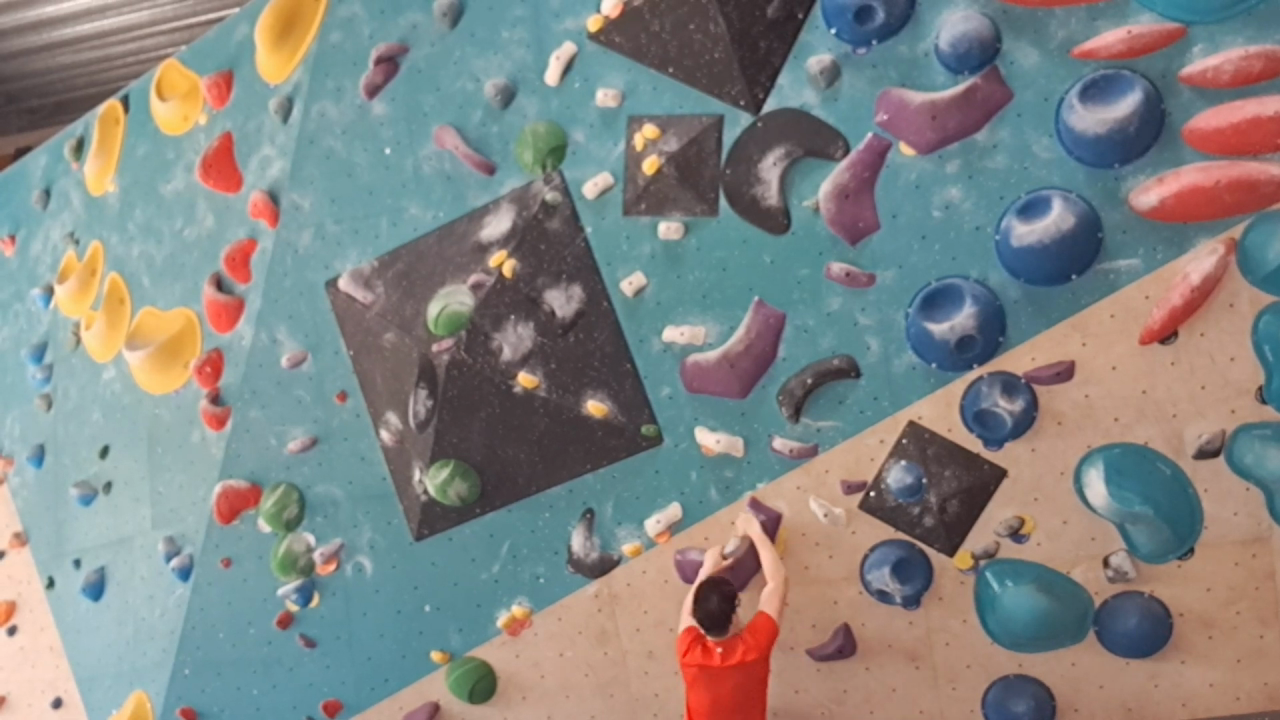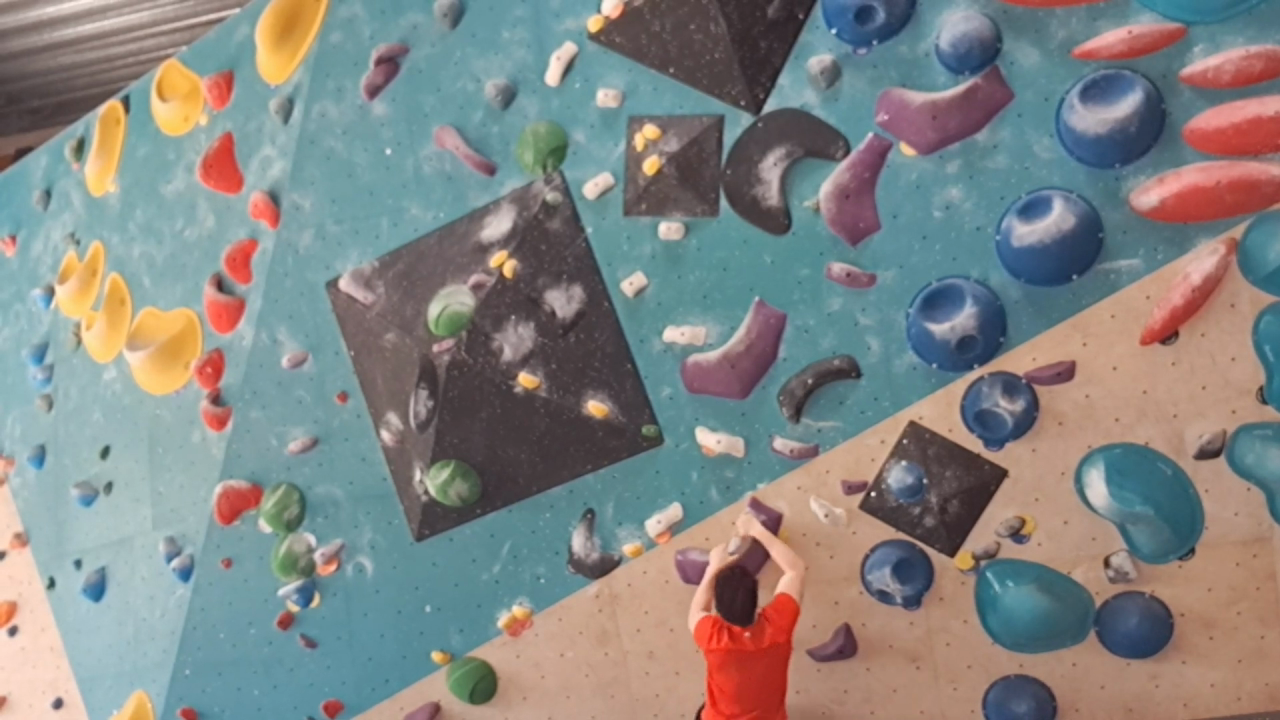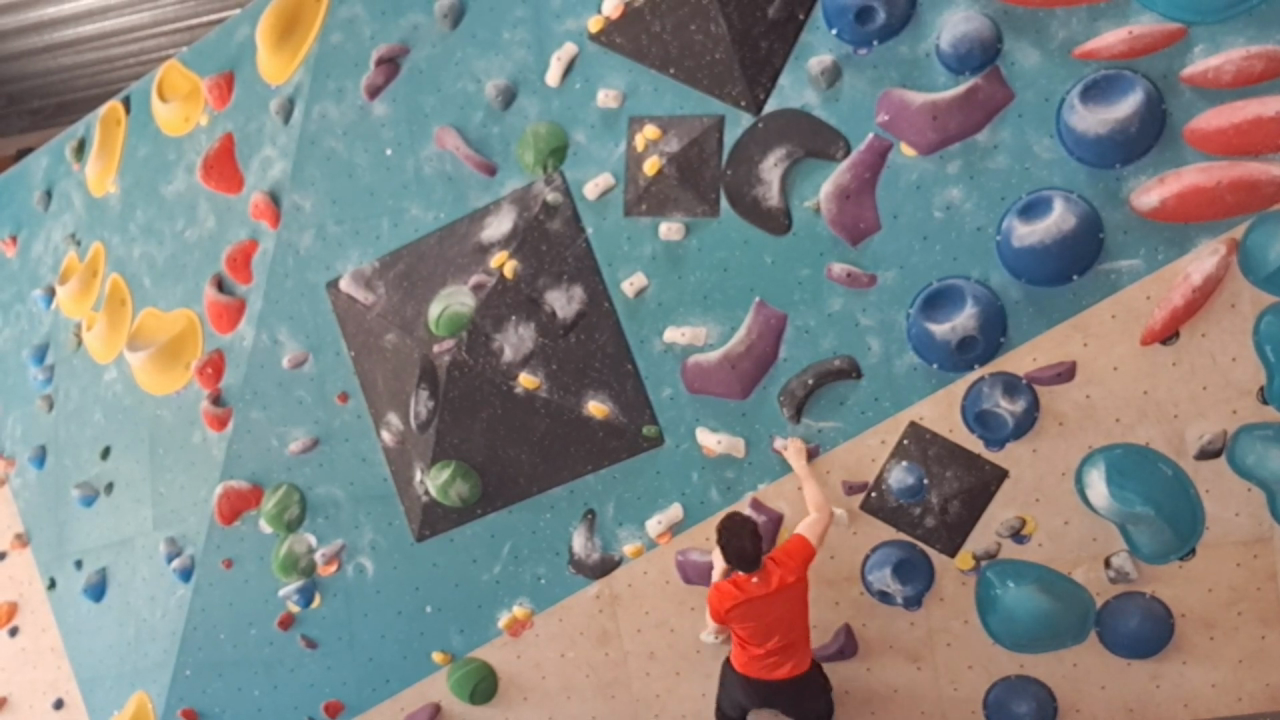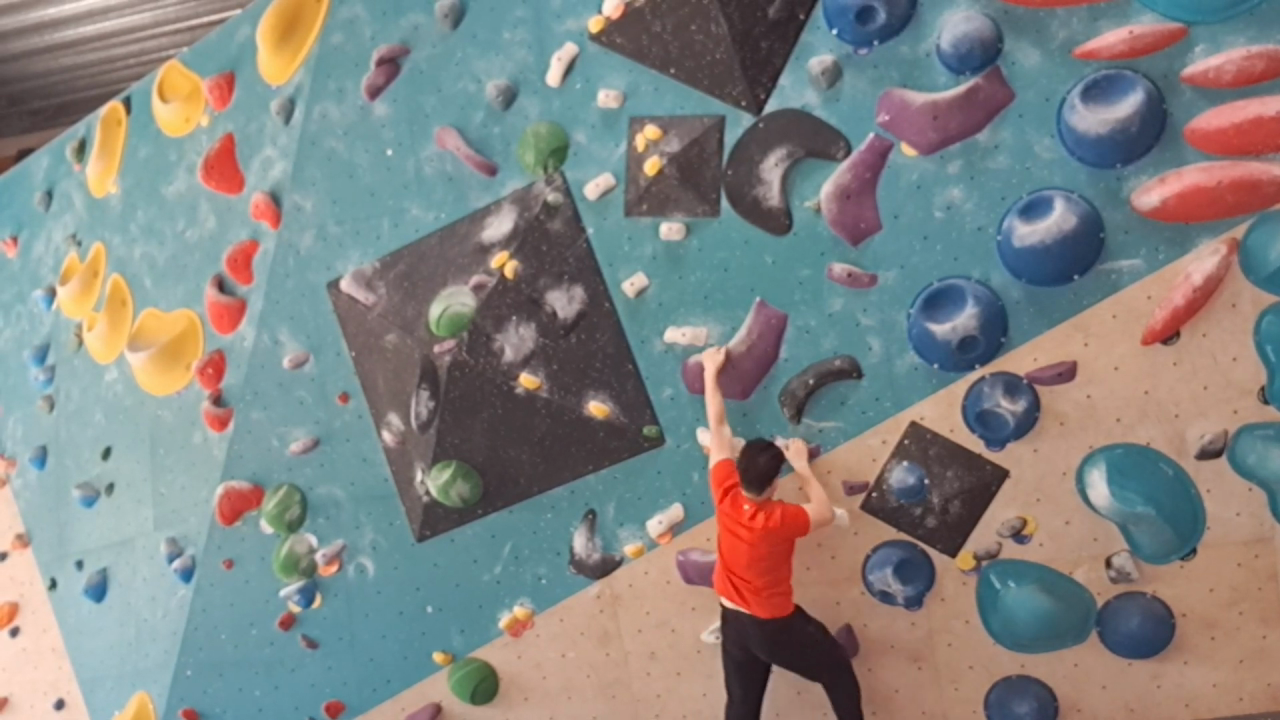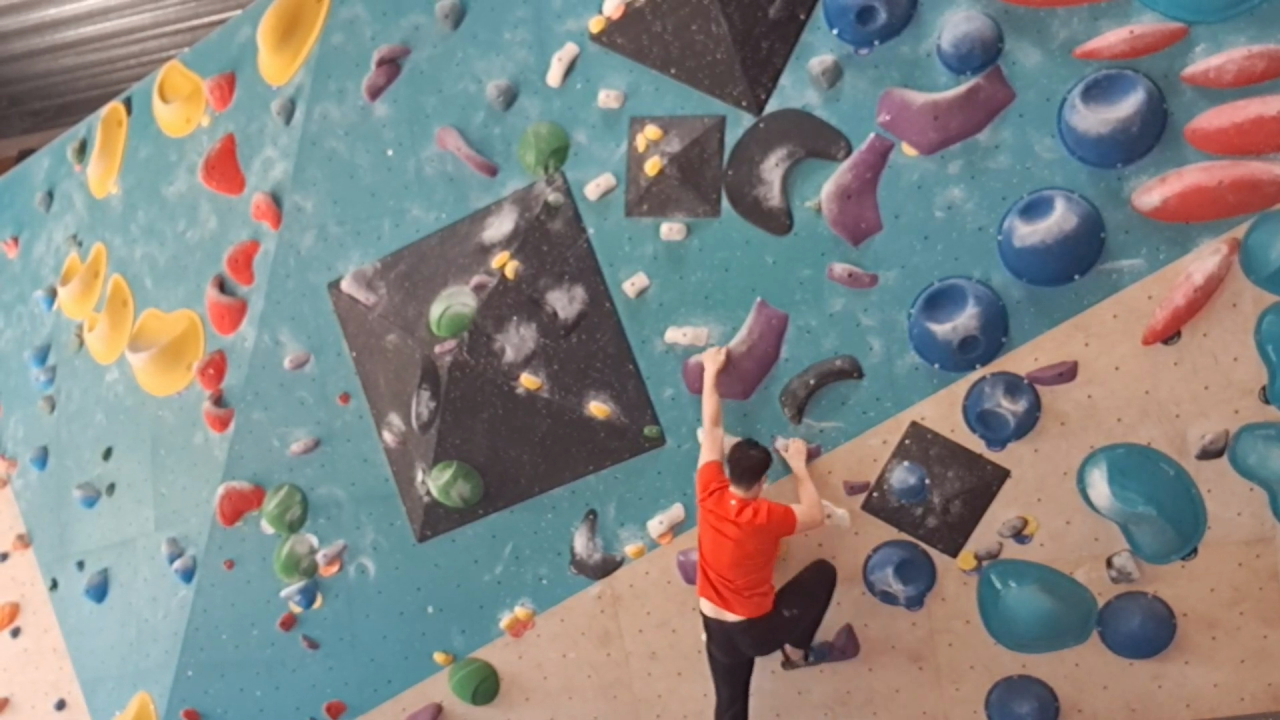
dt=0.7s
person 1, frame 1
left shoulder: (690, 653)
right shoulder: (755, 648)
left elbow: (688, 611)
right elbow: (778, 581)
left wrist: (707, 570)
right wrist: (756, 533)
person 1, frame 2
left shoulder: (713, 637)
right shoulder: (777, 628)
left elbow: (696, 614)
right elbow: (796, 569)
left wrist: (714, 568)
right wrist: (757, 531)
person 1, frame 3
left shoulder: (723, 594)
right shoulder: (789, 564)
left elbow: (715, 630)
right elbow: (822, 514)
left wrist: (718, 573)
right wrist: (800, 464)
left hip: (744, 680)
right hip: (797, 681)
person 1, frame 4
left shoulder: (724, 496)
right shoulder: (780, 518)
left elbow: (718, 427)
right elbow: (825, 512)
left wrist: (710, 372)
right wrist: (801, 465)
left hip: (734, 623)
right hip: (777, 626)
right knee: (839, 673)
person 1, frame 5
left shoulder: (708, 496)
right shoulder: (766, 517)
left elbow: (711, 430)
right elbow: (815, 515)
left wrist: (710, 372)
right wrist: (798, 466)
left hip: (718, 629)
right hip: (761, 628)
right knee: (823, 572)
right ankle: (796, 650)
